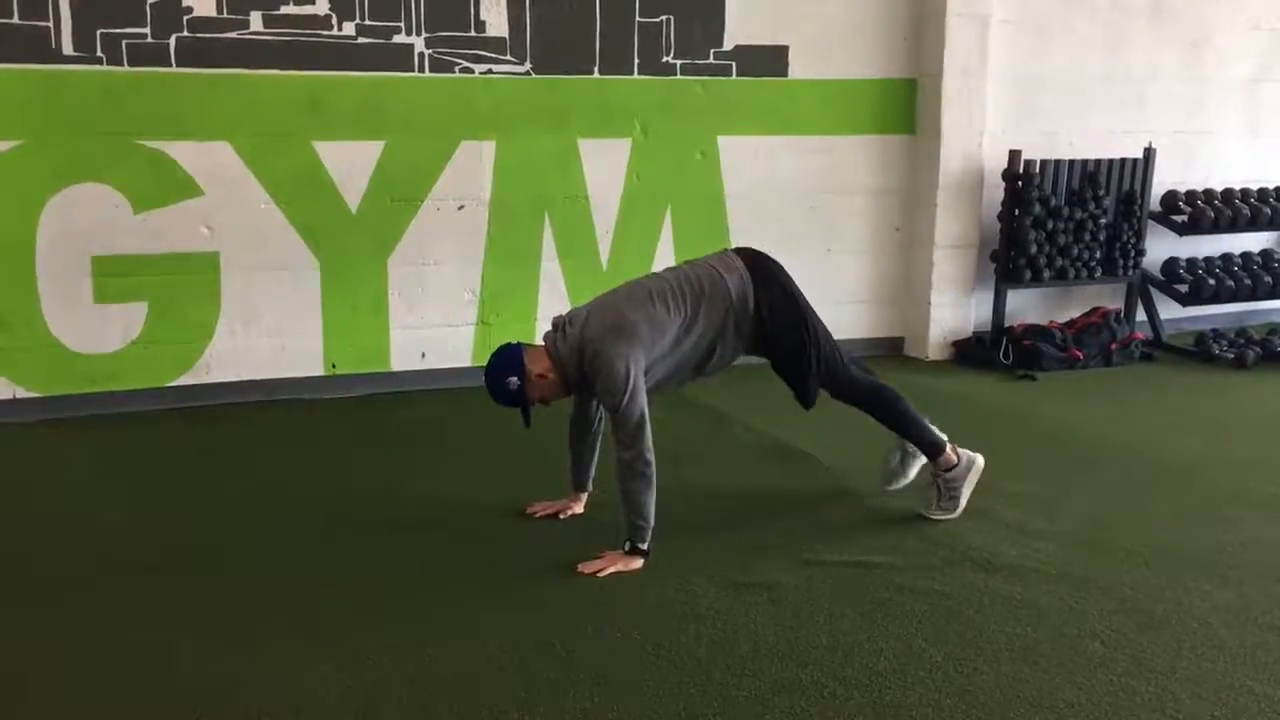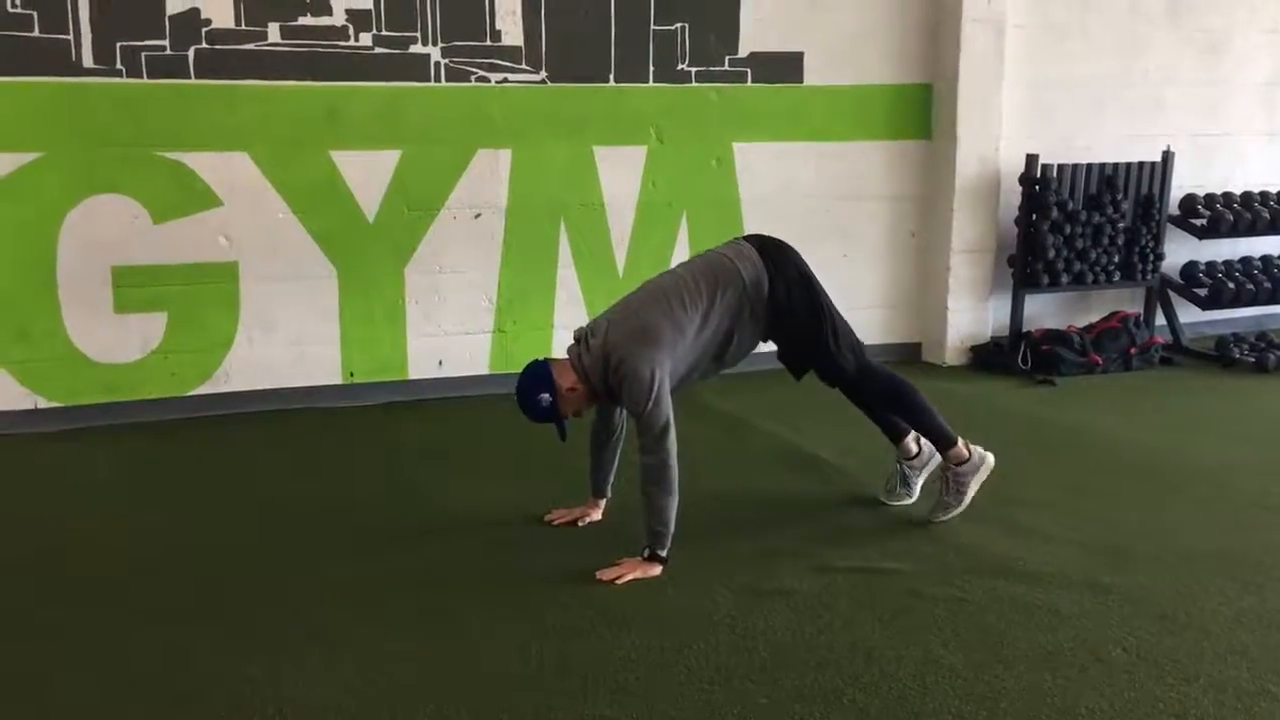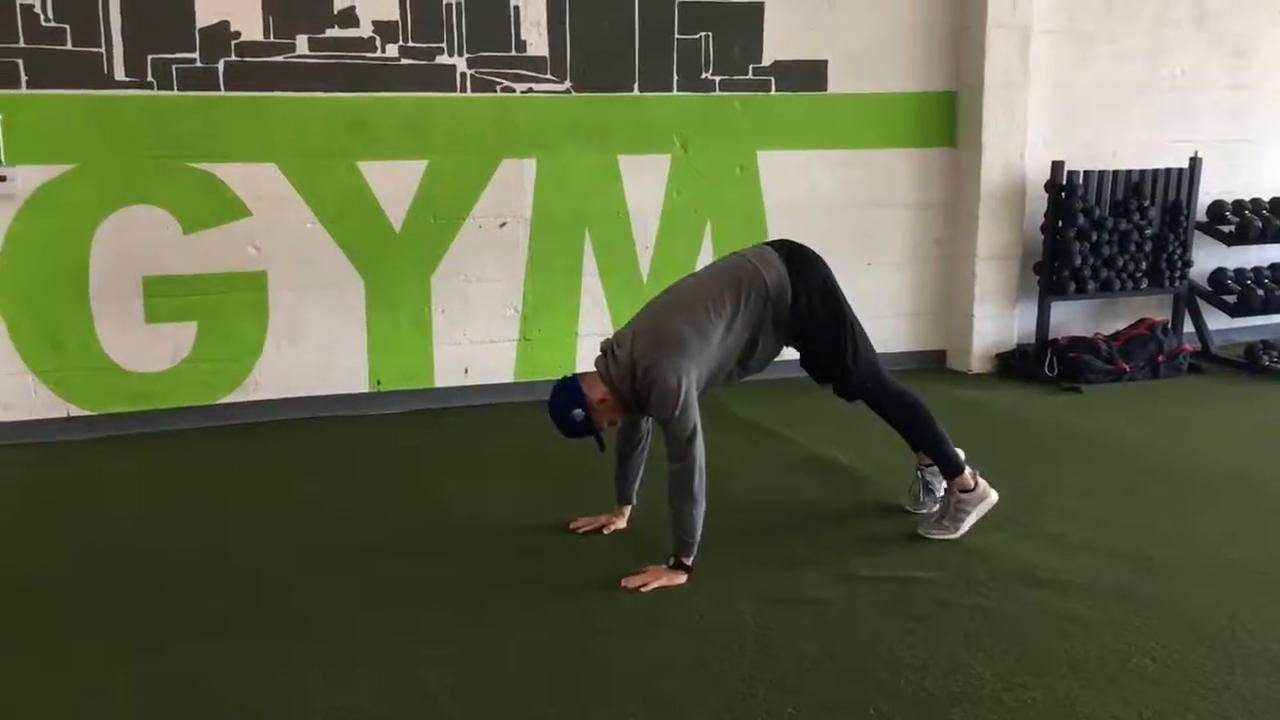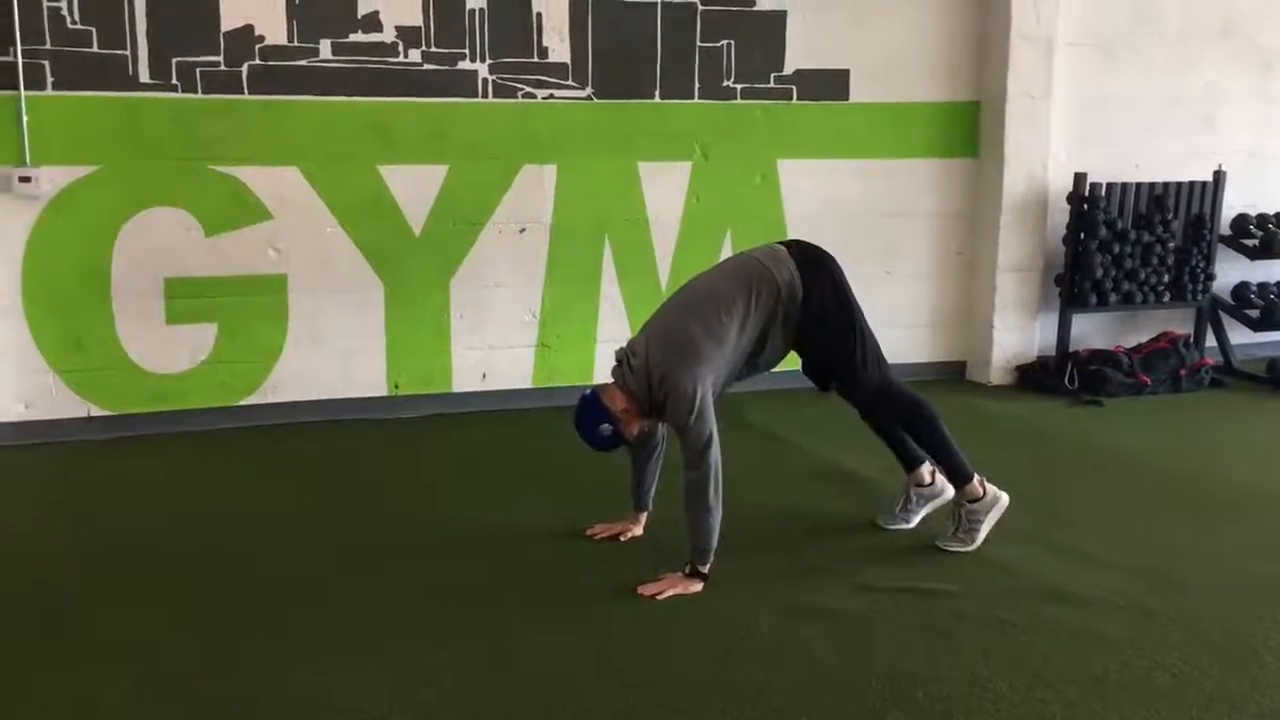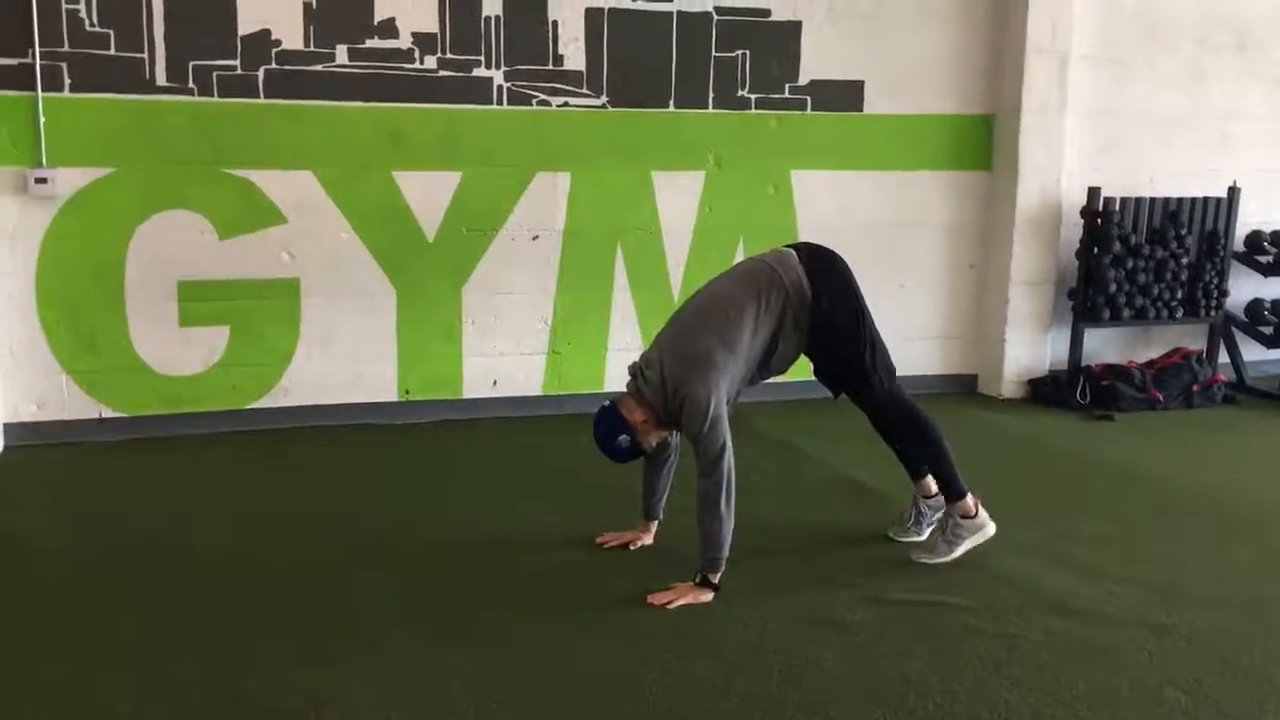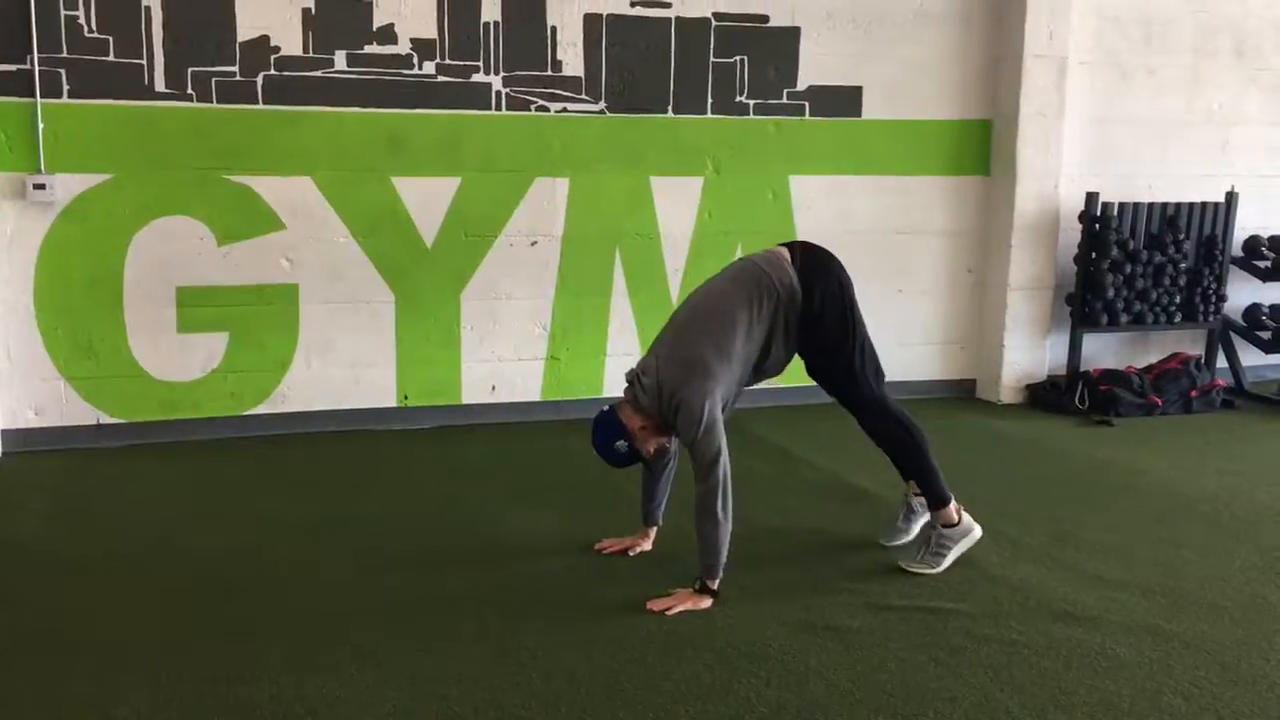
dt=0.3s
person 1, frame 1
left shoulder: (607, 357)
right shoulder: (574, 342)
left elbow: (635, 450)
right elbow: (586, 418)
left wrist: (636, 549)
right wrist: (579, 494)
left hip: (754, 295)
right hip: (733, 284)
left knee: (840, 379)
right knee: (833, 375)
left ankle: (950, 460)
right ankle: (915, 437)
person 1, frame 2
left shoulder: (632, 364)
right shoulder: (594, 354)
left elbow: (658, 454)
right elbow: (608, 423)
left wrist: (655, 556)
right wrist: (596, 501)
left hip: (769, 280)
right hip: (750, 272)
left knee: (854, 369)
right knee: (838, 369)
left ankle: (961, 457)
right ankle: (913, 453)
person 1, frame 3
left shoulder: (661, 374)
right shoulder: (623, 362)
left elbow: (686, 462)
right elbow: (634, 432)
left wrist: (681, 564)
right wrist: (621, 510)
left hip: (794, 282)
right hip: (771, 274)
left knee: (868, 383)
right knee: (856, 381)
left ankle: (966, 485)
right ankle: (933, 461)
person 1, frame 4
left shoulder: (679, 381)
right shoulder: (636, 370)
left elbow: (703, 470)
right elbow: (650, 438)
left wrist: (697, 572)
right wrist: (638, 516)
left hip: (804, 282)
right hip: (784, 278)
left knee: (875, 388)
right knee: (854, 389)
left ankle: (975, 494)
right ankle: (925, 481)
person 1, frame 5
left shoulder: (693, 391)
right shoulder: (651, 378)
left elbow: (716, 478)
right elbow: (662, 449)
left wrist: (707, 582)
right wrist: (648, 525)
left hip: (815, 283)
right hip: (790, 280)
left knee: (881, 395)
right knee: (866, 396)
left ankle: (966, 511)
right ankle: (929, 493)
person 1, frame 6
left shoulder: (689, 397)
right shoulder: (648, 386)
left elbow: (713, 485)
right elbow: (662, 452)
left wrist: (707, 588)
right wrist: (647, 531)
left hip: (810, 283)
right hip: (787, 280)
left knee: (869, 402)
right knee: (857, 400)
left ankle: (950, 520)
right ankle: (921, 496)
